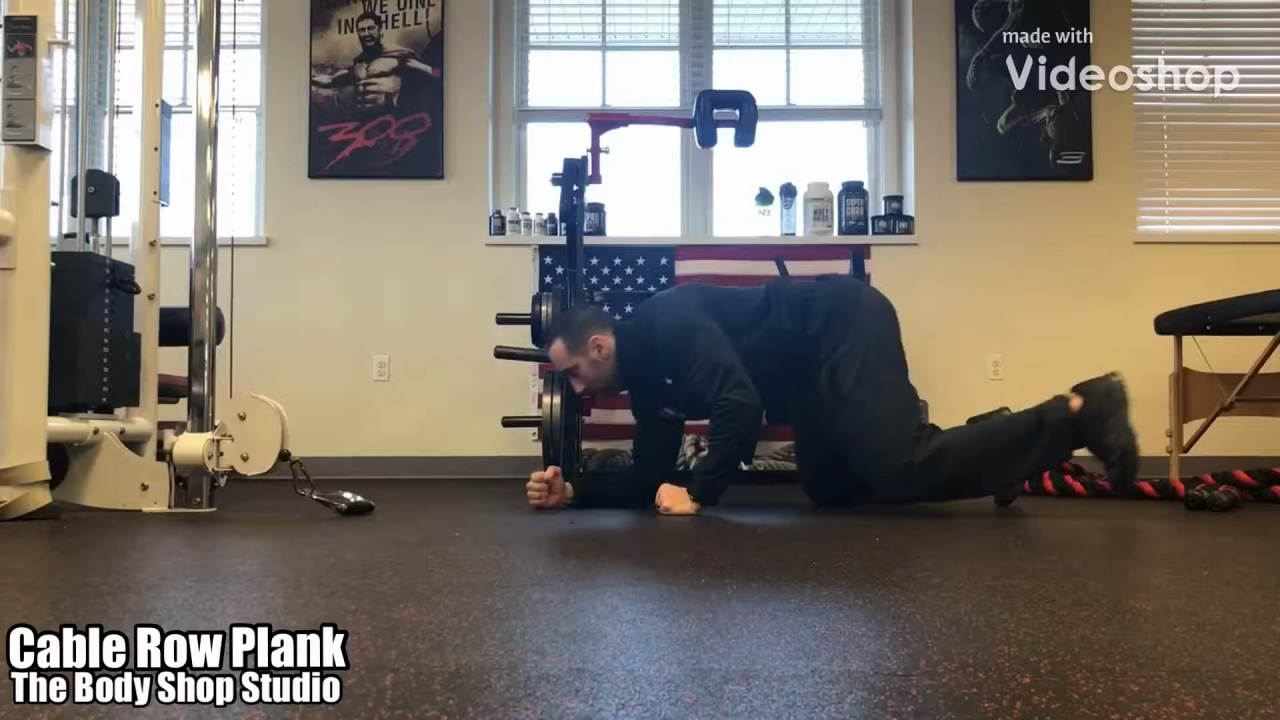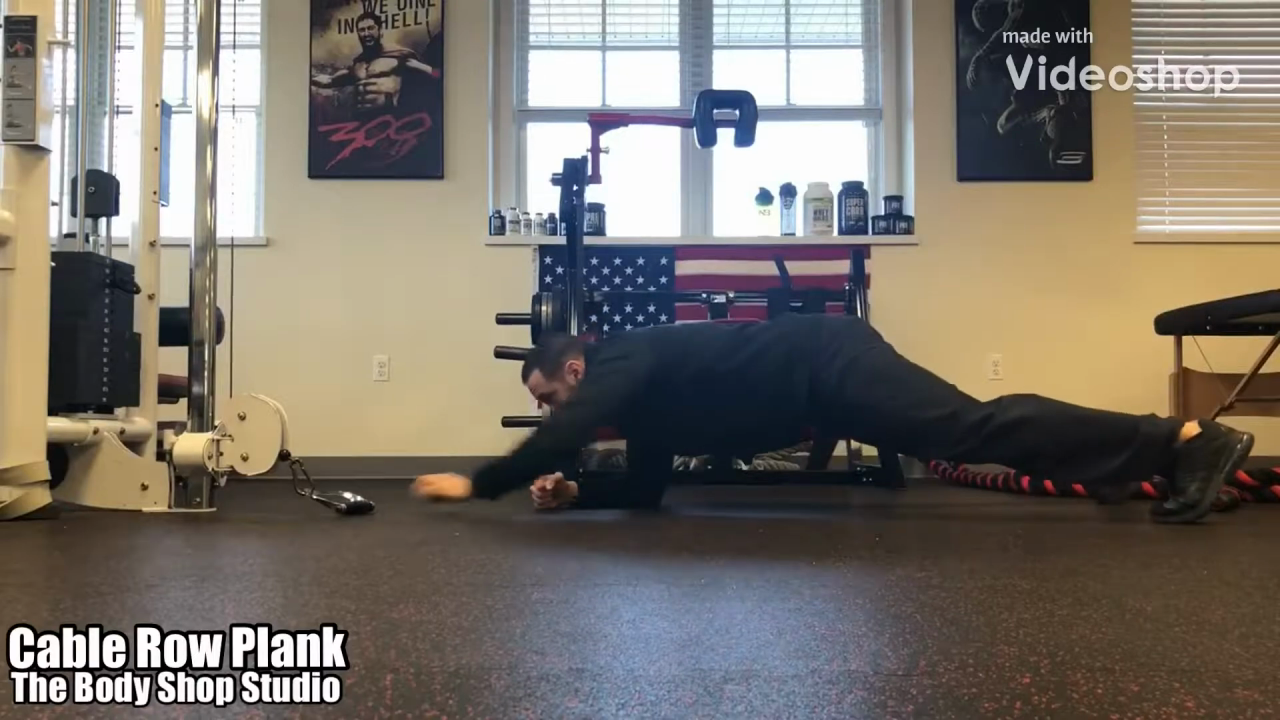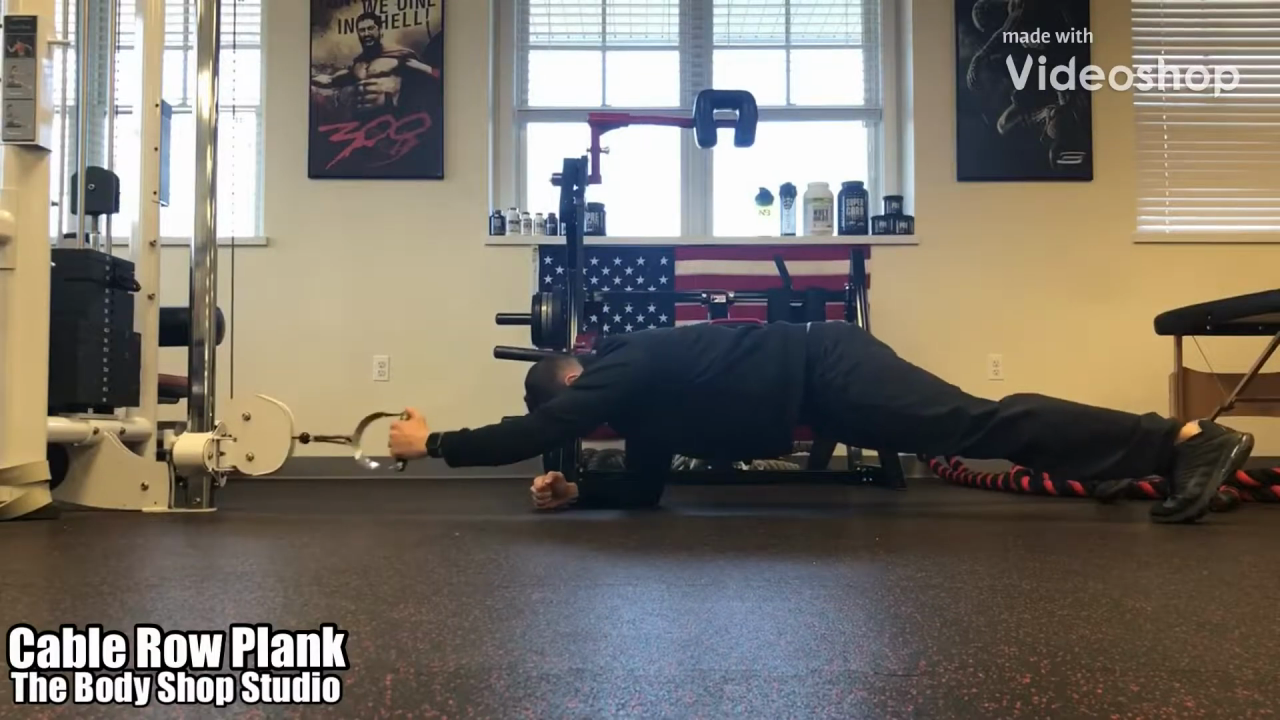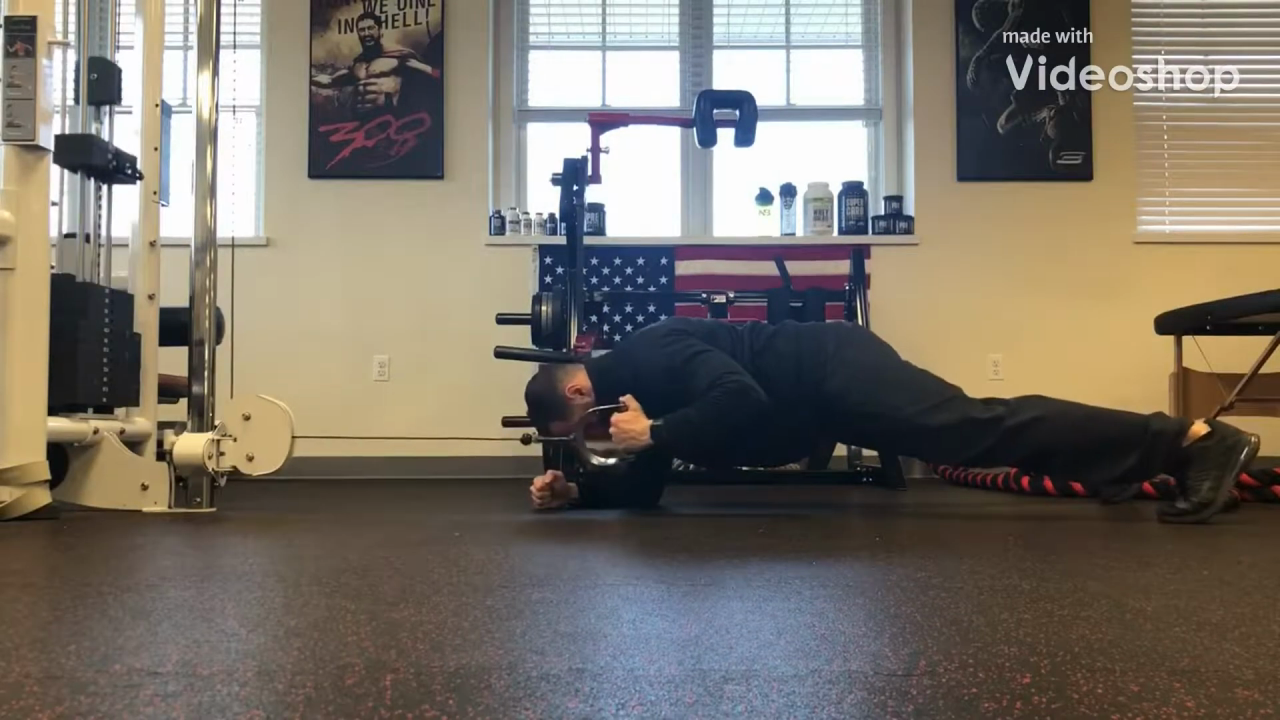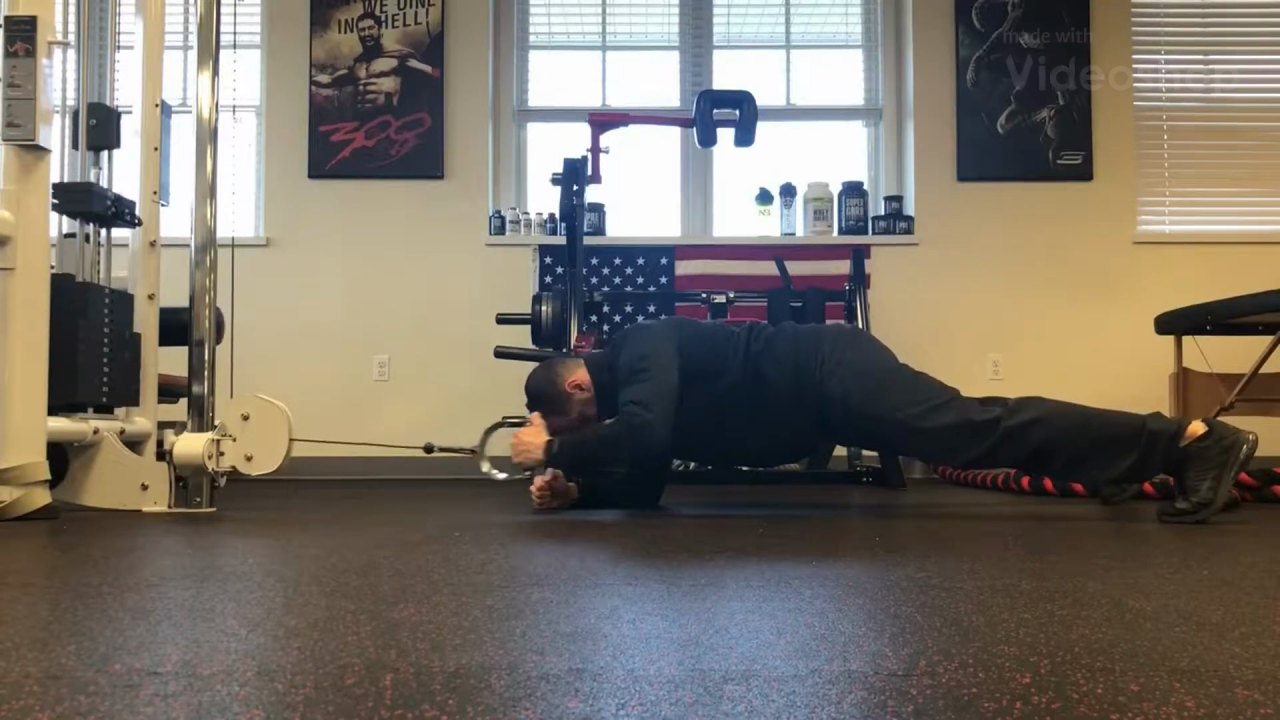
dt=1s
person 1, frame 1
left shoulder: (670, 322)
right shoulder: (645, 378)
left elbow: (742, 405)
right elbow: (650, 478)
left wrist: (699, 496)
right wrist: (574, 491)
left hip: (844, 322)
right hip: (816, 366)
left knee: (900, 471)
right knee: (832, 488)
left ankle: (1080, 411)
right ankle: (990, 452)
person 1, frame 2
left shoulder: (621, 359)
right shoulder: (645, 398)
left elbow: (572, 428)
right elbow: (645, 486)
left wrist: (481, 483)
right wrist: (578, 488)
left hip: (828, 364)
right hip: (820, 379)
left knee: (972, 428)
right knee: (969, 430)
left ankle: (1182, 439)
right ankle: (1159, 448)
person 1, frame 3
left shoulder: (623, 365)
right shoulder: (635, 387)
left elbow: (543, 433)
right elbow: (645, 488)
left wrist: (435, 442)
right wrist: (575, 491)
left hip: (829, 369)
right hip: (818, 386)
left knee: (975, 423)
right knee: (968, 430)
left ankle: (1185, 439)
right ankle: (1158, 448)
person 1, frame 4
left shoulder: (651, 356)
right shoulder: (631, 392)
left elbow: (743, 400)
right elbow: (644, 488)
left wrist: (653, 431)
right wrist: (574, 490)
left hip: (836, 371)
right hip: (828, 392)
left knee: (981, 428)
right knee: (975, 431)
left ankle: (1192, 439)
right ankle: (1133, 454)
person 1, frame 5
left shoulder: (640, 351)
right shoulder: (635, 384)
left elbow: (643, 435)
right elbow: (641, 485)
left wrist: (553, 450)
right wrist: (574, 487)
left hip: (832, 374)
right hip: (825, 396)
left knee: (980, 431)
right knee: (979, 431)
left ankle: (1189, 438)
right ankle: (1174, 446)
